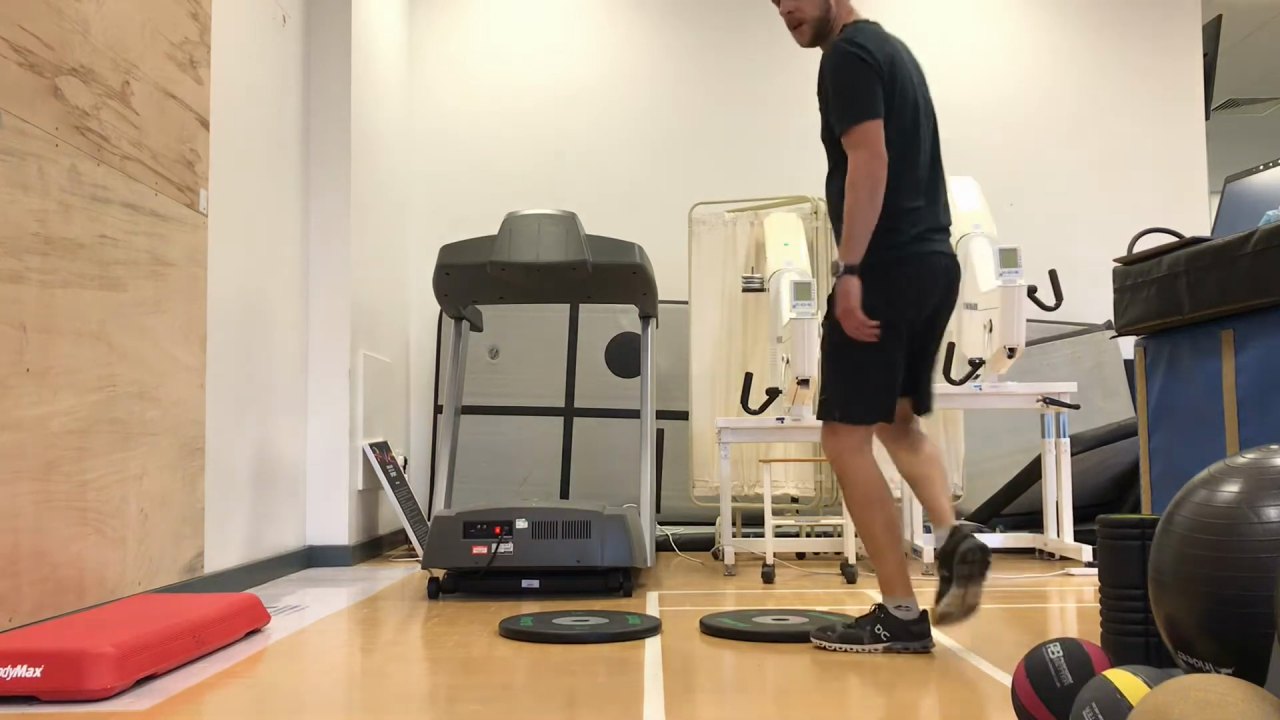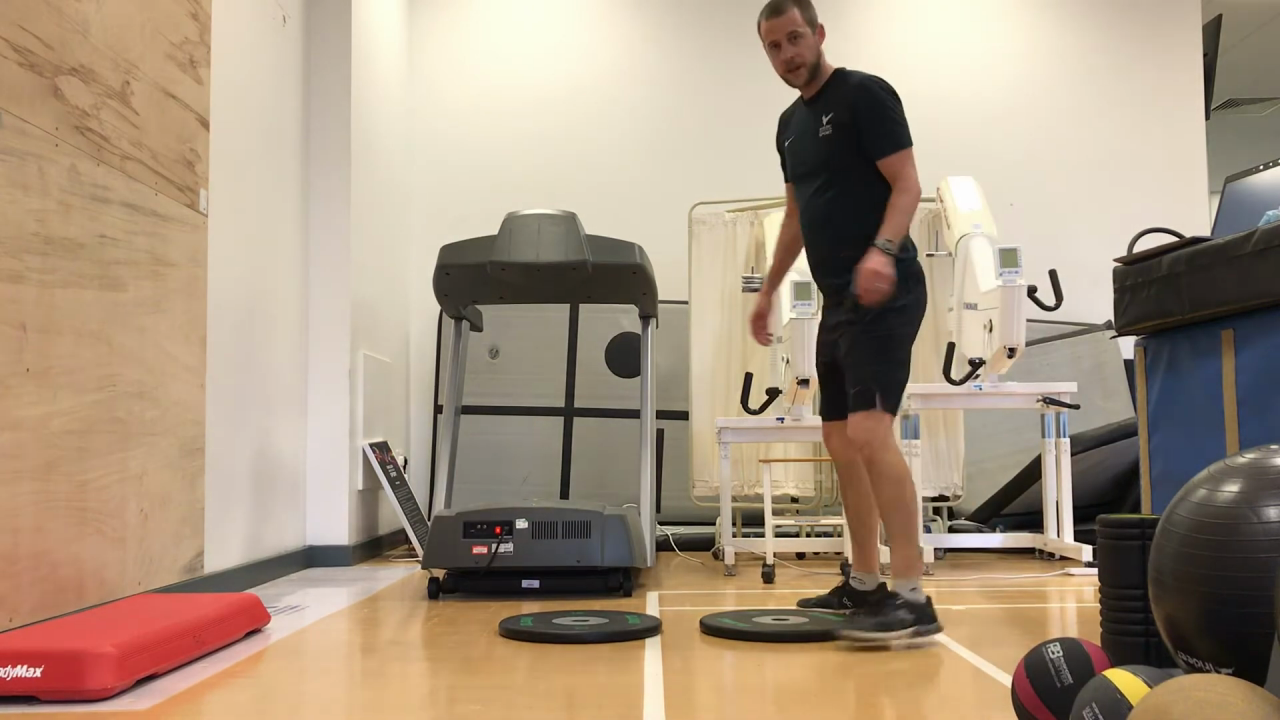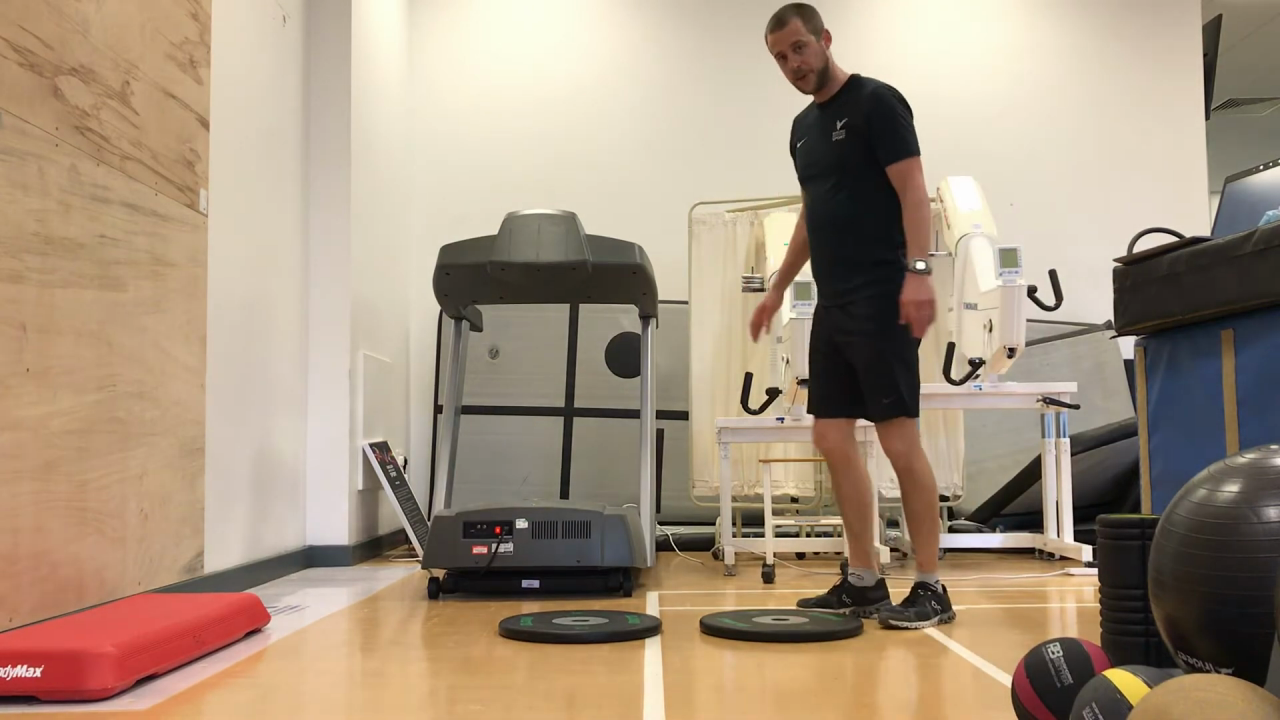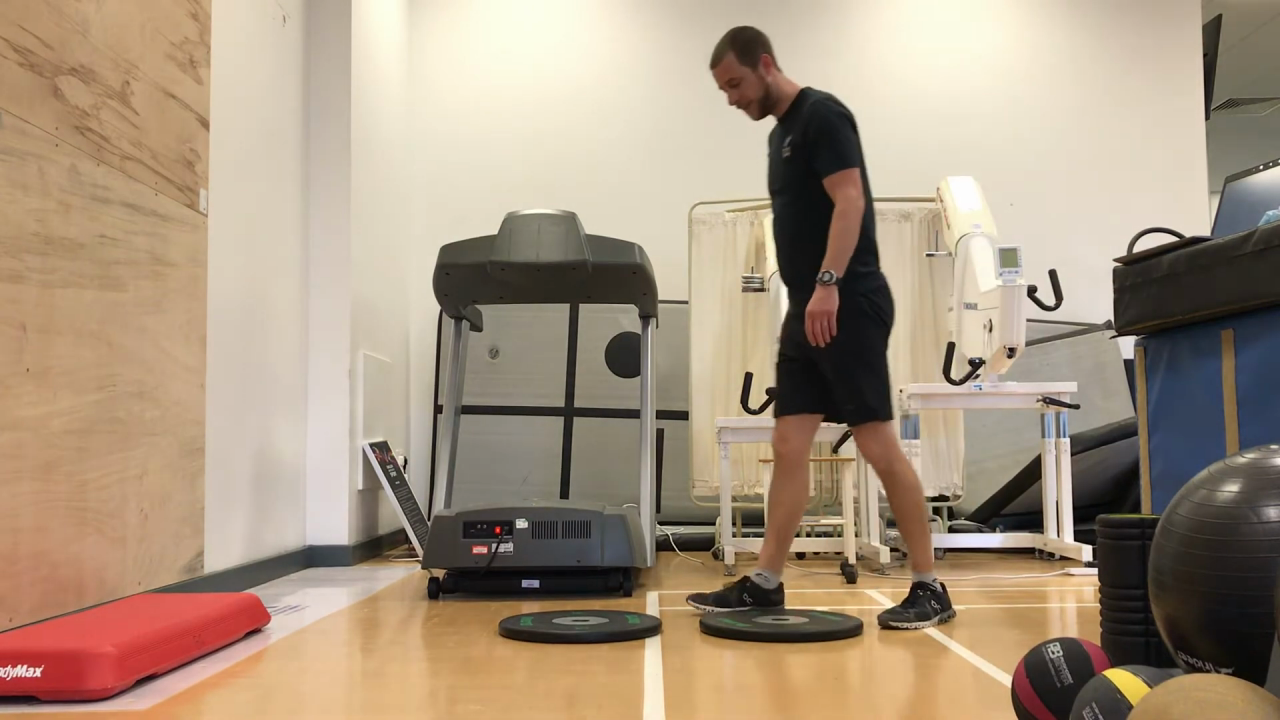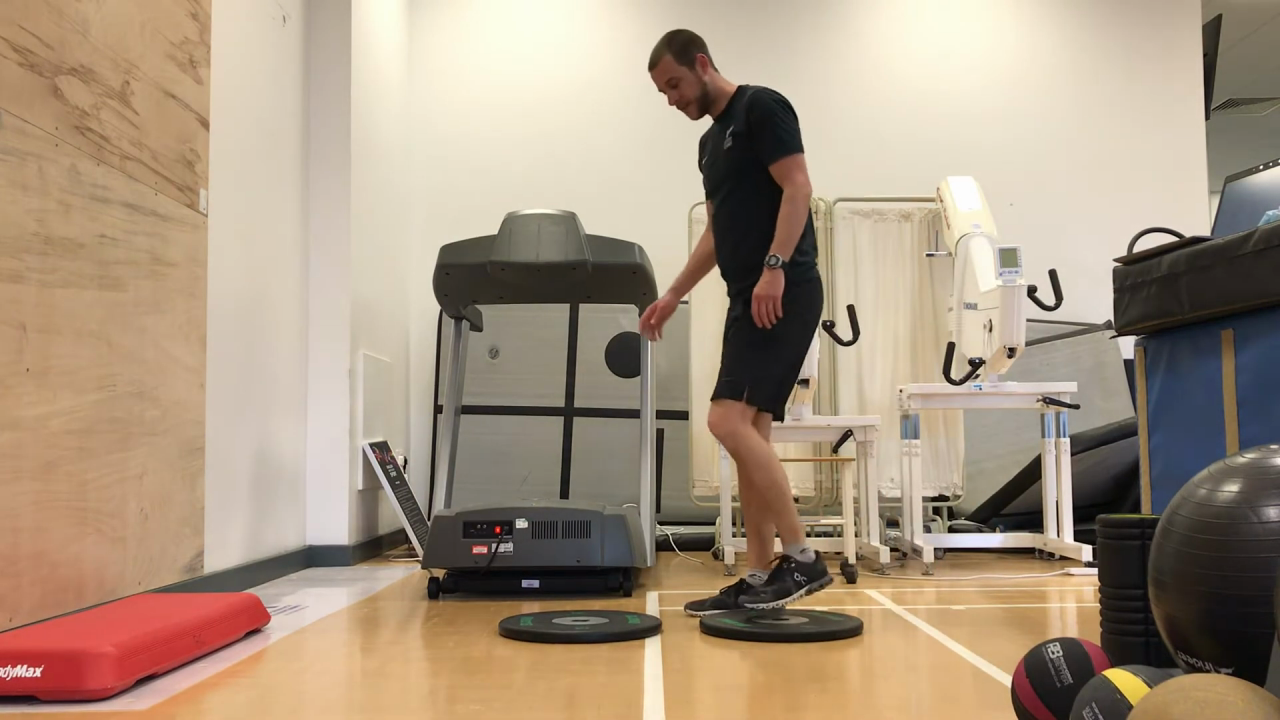
dt=0.5s
person 1, frame 1
left shoulder: (847, 54)
left elbow: (869, 163)
left wrist: (848, 272)
left hip: (888, 270)
right hip: (933, 263)
left knee: (845, 437)
right knee: (897, 422)
left ankle: (901, 614)
right ankle: (955, 540)
person 1, frame 2
left shoulder: (864, 95)
right shoulder: (791, 123)
left elbow: (905, 182)
left wrist: (883, 250)
right wrist: (768, 291)
left hip: (883, 293)
right hip: (838, 299)
left knee: (869, 432)
right knee: (843, 442)
left ankle: (910, 595)
right ankle: (866, 584)
person 1, frame 3
left shoulder: (876, 102)
right shoulder: (804, 126)
left elbow: (912, 191)
left wrist: (916, 272)
right wrist: (776, 290)
left hip: (883, 300)
right hip: (833, 304)
left knee: (899, 442)
right knee: (832, 441)
left ankle: (931, 587)
right ankle: (864, 581)
person 1, frame 4
left shoulder: (821, 115)
right shoulder: (779, 132)
left elbow: (849, 203)
left wrist: (829, 286)
left hip: (847, 305)
right hip: (806, 309)
left knee: (877, 444)
right knee: (789, 445)
left ankle: (928, 588)
right ankle: (764, 582)
person 1, frame 5
left shoulder: (761, 107)
right shoulder: (710, 141)
left elbow: (797, 188)
left wrist: (776, 267)
right wrist: (672, 295)
left hip: (781, 293)
right hip: (745, 300)
left knee: (729, 423)
right knee: (748, 435)
left ankle: (802, 557)
right ankle: (758, 576)
